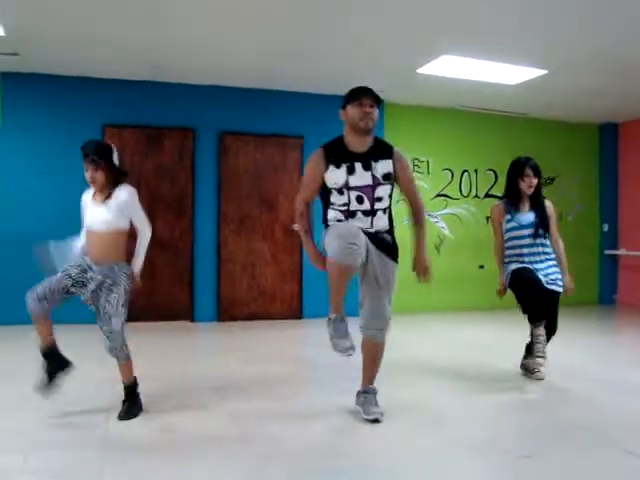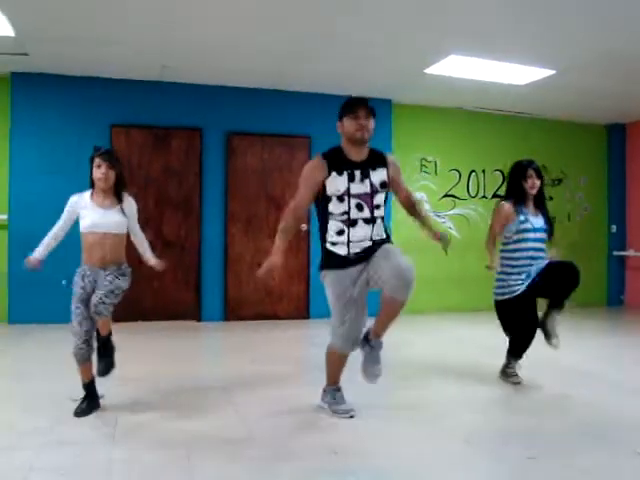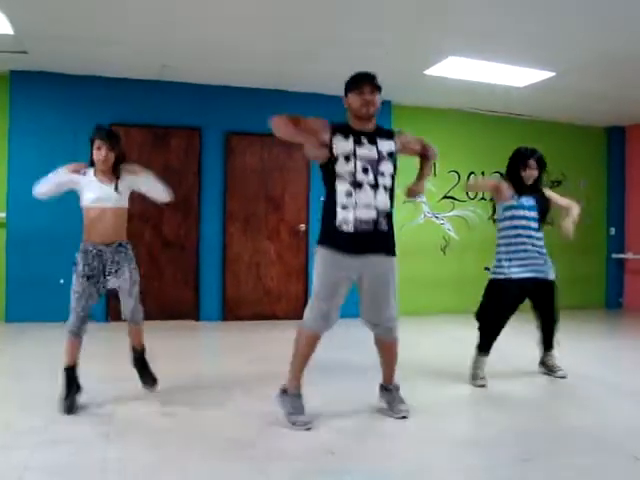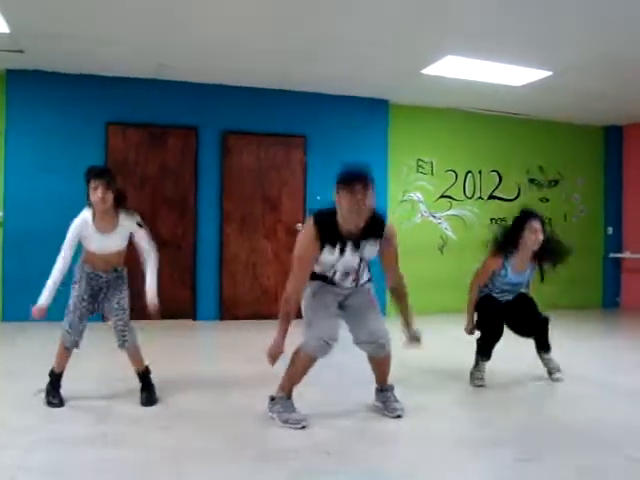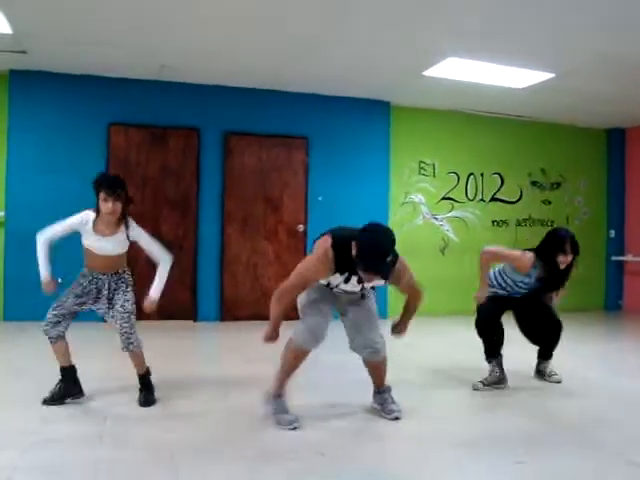
dt=0.4s
person 1, frame 1
left shoulder: (392, 156)
right shoulder: (323, 157)
left elbow: (415, 203)
right elbow: (303, 204)
left wrist: (420, 251)
right wrist: (309, 245)
left hip: (382, 244)
right hip: (343, 234)
left knee: (377, 322)
right knee: (345, 244)
left ankle: (367, 392)
right ankle: (336, 315)
person 1, frame 2
left shoulder: (386, 163)
right shoulder: (320, 165)
left elbow: (407, 198)
right elbow: (295, 209)
left wrist: (429, 227)
right wrist: (279, 250)
left hip: (377, 251)
right hip: (340, 262)
left knee: (402, 275)
right knee: (346, 330)
left ankle: (373, 338)
right ankle: (331, 390)
person 1, frame 3
left shoulder: (393, 139)
right shoulder: (329, 134)
left elbow: (428, 150)
right elbow: (278, 123)
left wrist: (422, 180)
right wrist: (307, 138)
left hip: (380, 249)
right hip: (335, 247)
left knee: (385, 322)
right knee: (319, 315)
left ankle: (389, 390)
right ankle: (290, 392)
person 1, frame 4
left shoulder: (383, 230)
right shoulder: (315, 230)
left elbow: (394, 279)
right elbow: (294, 287)
left wrist: (408, 323)
right wrist: (280, 337)
left hip: (358, 286)
right hip: (321, 285)
left knee: (376, 338)
right knee: (321, 340)
left ankle: (384, 392)
right ankle: (280, 400)
person 1, frame 5
left shoulder: (396, 267)
right shoulder: (328, 253)
left elbow: (415, 295)
right elbow: (284, 292)
left wrist: (403, 323)
right wrist: (273, 328)
left hip: (357, 294)
right hip: (319, 287)
left knee: (371, 343)
right knee: (310, 331)
left ankle: (382, 394)
right ankle: (276, 396)
person 2, frame 1
left shoulder: (125, 194)
right shoulder: (87, 198)
left elbow: (145, 231)
left wrist: (136, 265)
left hip: (116, 273)
right hip: (88, 267)
left knee: (113, 334)
right knee: (37, 299)
left ankle: (132, 396)
right ankle: (54, 360)
person 2, frame 2
left shoulder: (126, 202)
right shoulder: (78, 201)
left elbow: (136, 233)
right elbow: (60, 229)
left wrist: (149, 257)
right wrist: (39, 254)
left hip: (117, 272)
right hip: (86, 273)
left knee: (99, 303)
right knee: (79, 338)
left ankle: (105, 344)
right ankle: (90, 395)
person 2, frame 3
left shoulder: (126, 179)
right shoulder: (81, 178)
left elbow: (165, 196)
right elbow: (40, 192)
left wrist: (142, 174)
right wrist: (66, 170)
left hip: (121, 252)
right hip: (89, 253)
left knee: (131, 307)
right knee: (78, 316)
left ankle: (138, 356)
right ankle: (71, 383)
person 2, frame 4
left shoulder: (129, 219)
right shoulder: (81, 222)
left elbow: (149, 253)
right elbow: (62, 263)
left wrist: (151, 291)
right wrist: (43, 302)
left hip: (116, 278)
right hip: (87, 275)
left knee: (122, 329)
right knee: (73, 328)
left ankle: (146, 382)
right ankle: (54, 384)
person 2, frame 5
left shoulder: (131, 228)
right shoulder: (85, 219)
left elbow: (164, 258)
right elbow: (43, 237)
left wrist: (154, 294)
right wrist: (46, 274)
left hip: (119, 281)
right hip: (89, 278)
left knee: (127, 331)
right knee: (53, 322)
left ankle: (146, 384)
right ankle: (70, 382)
person 3, frame 1
left shoulder: (545, 205)
right shoulder: (501, 209)
left elbow: (556, 241)
right elbow: (499, 247)
left wrist: (565, 274)
right wrist: (502, 277)
left hip: (548, 271)
right hip: (519, 268)
left knee: (550, 325)
right knee: (533, 287)
left ankle: (529, 360)
right ankle: (537, 331)
person 3, frame 2
left shoulder: (540, 208)
right shoulder: (507, 207)
left elbow: (545, 241)
right elbow: (491, 242)
left wrist: (551, 256)
right wrist: (495, 262)
left hip: (539, 269)
right hip: (513, 277)
left knee: (570, 273)
right knee: (524, 327)
left ankle: (550, 315)
right ankle: (509, 365)
person 3, frame 3
left shoulder: (541, 194)
right shoulder: (502, 187)
left elbow: (573, 207)
right elbow: (472, 186)
left wrist: (568, 221)
right wrist: (495, 185)
left hip: (540, 266)
right hip: (509, 267)
left knee: (549, 314)
right knee: (495, 316)
left ankle: (547, 359)
right ankle: (479, 363)
person 3, frame 4
left shoulder: (536, 257)
right shoulder: (500, 256)
left elbow: (531, 280)
right elbow: (476, 284)
right wrist: (470, 318)
left hip: (514, 295)
right hip: (489, 295)
left knee: (538, 323)
right knee: (493, 328)
left ankle: (546, 356)
right ankle: (479, 366)
person 3, frame 5
left shoulder: (560, 268)
right shoulder: (528, 260)
left elbow: (553, 289)
right elbow: (487, 252)
right wrist: (483, 288)
left hip: (526, 296)
right hip: (497, 292)
left knee: (553, 325)
right knee: (486, 322)
left ankle: (543, 366)
right ankle: (496, 370)
